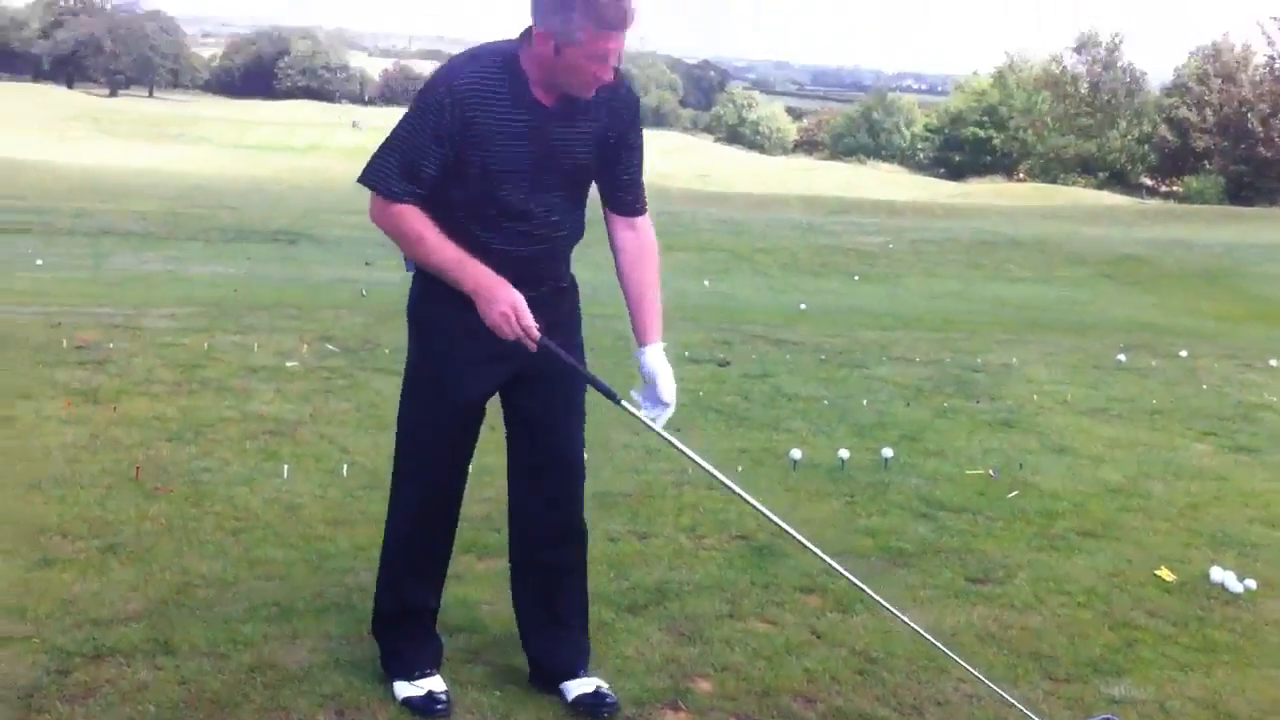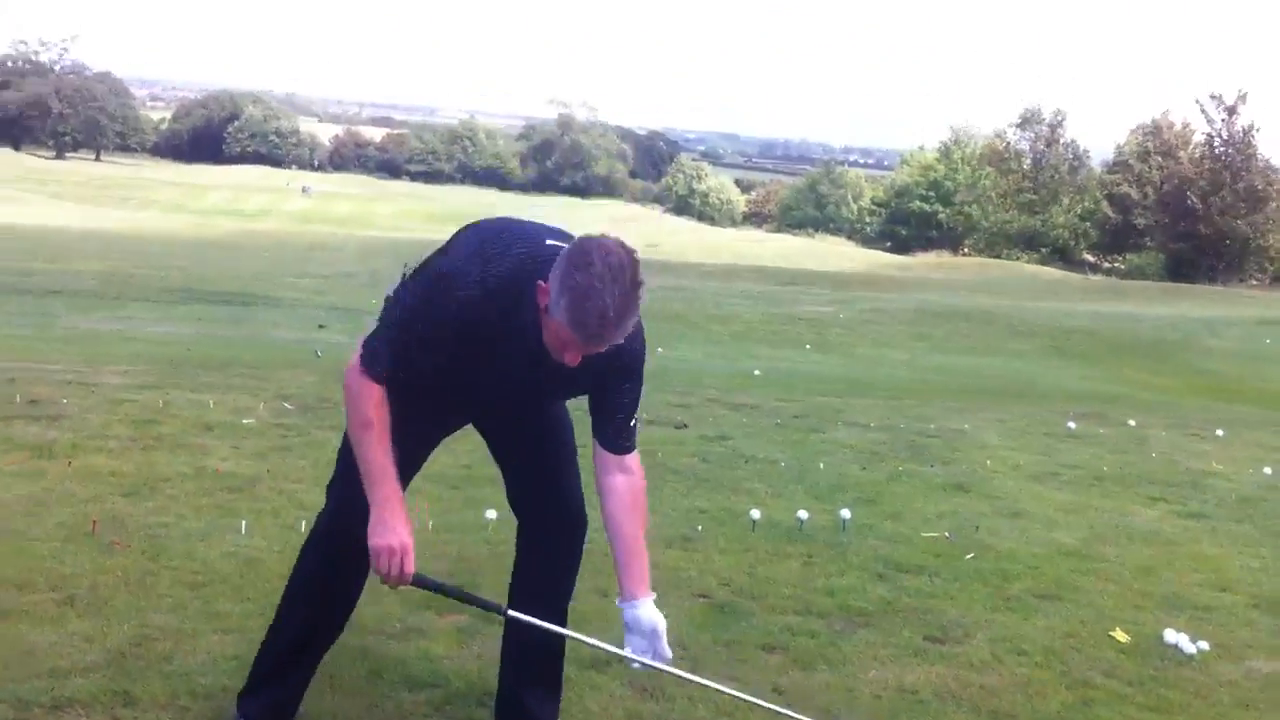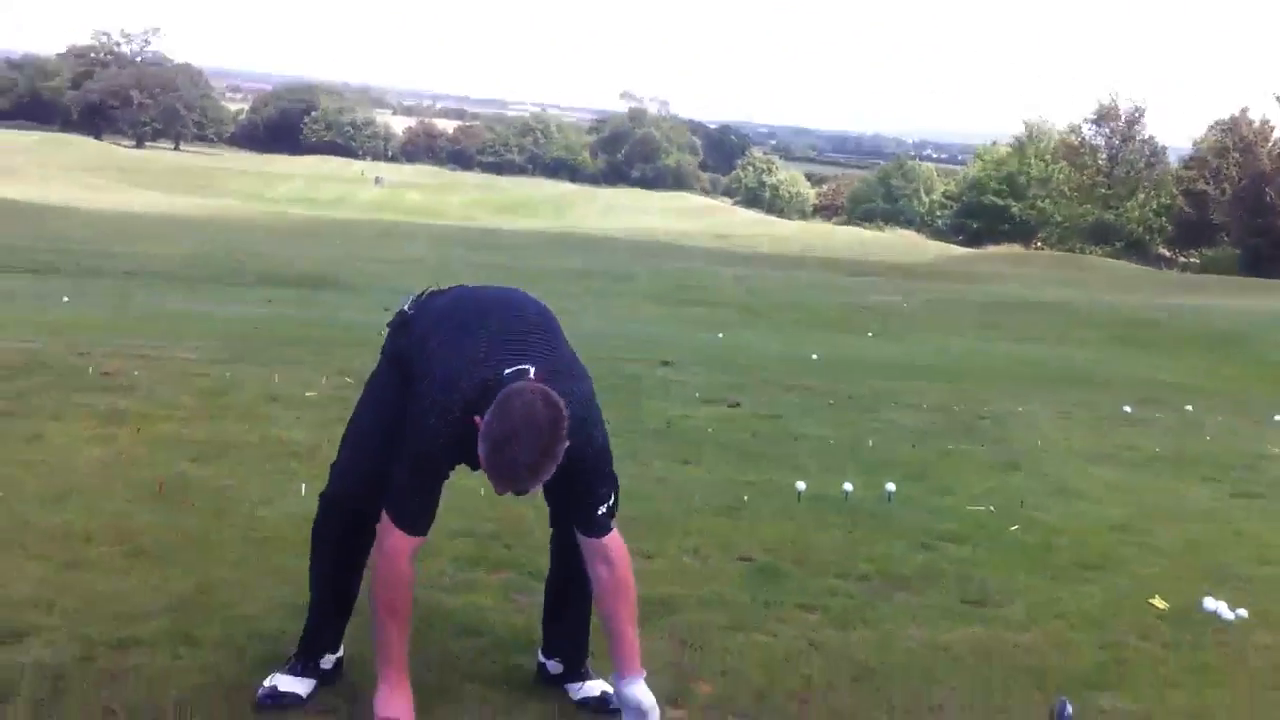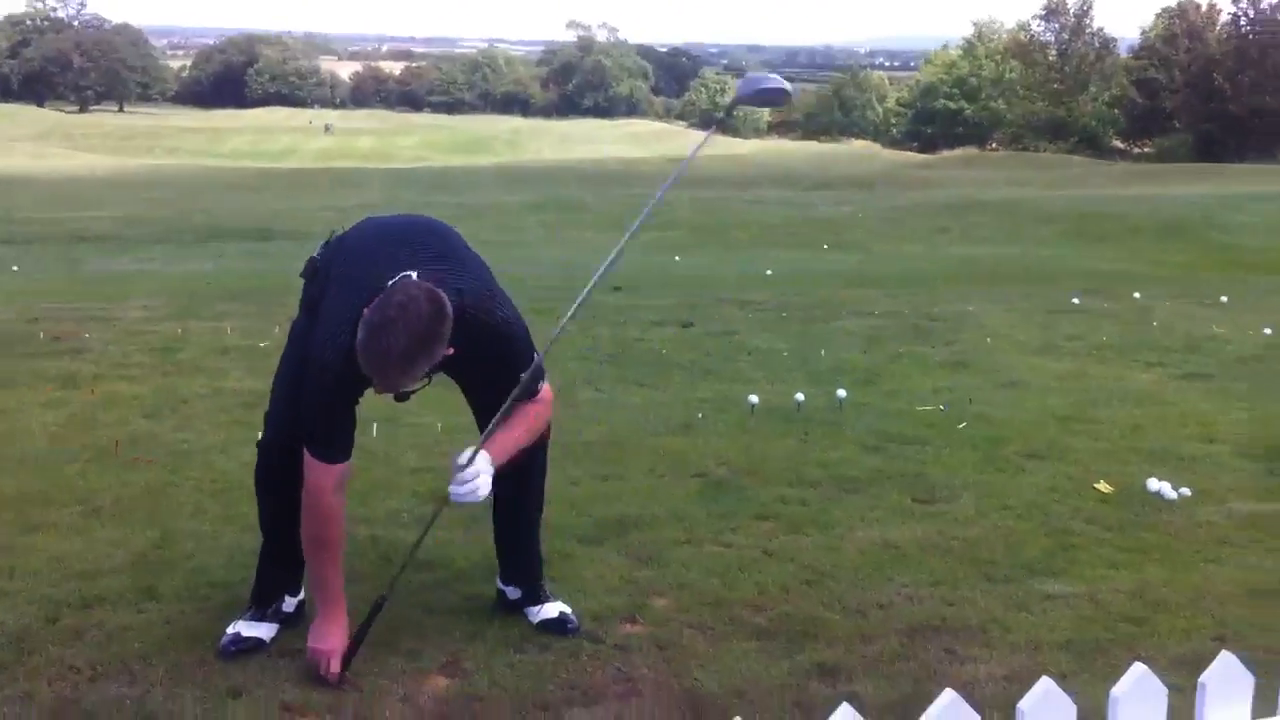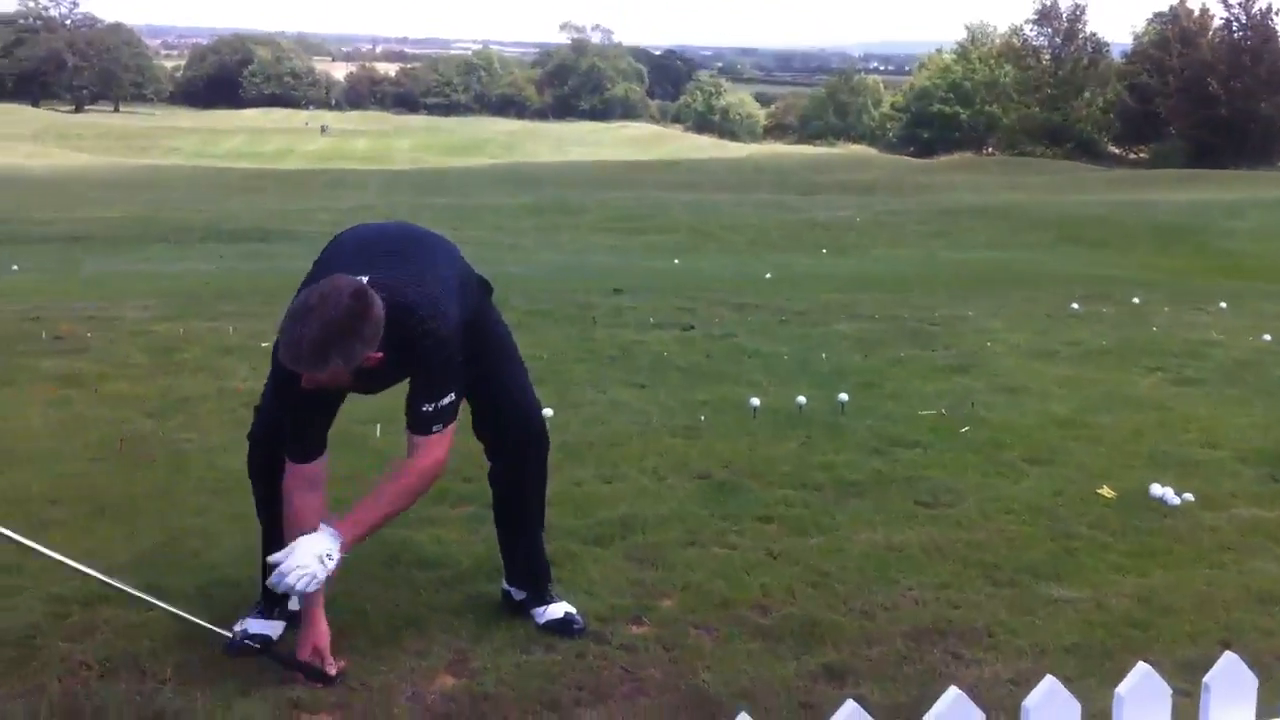
dt=0.5s
person 1, frame 1
left shoulder: (613, 98)
right shoulder: (464, 88)
left elbow: (630, 219)
right elbow: (390, 202)
left wrist: (651, 347)
right wrist: (482, 285)
left hip: (546, 300)
right hip: (454, 306)
left knee: (555, 478)
right knee: (431, 475)
left ankle: (561, 654)
right ankle: (409, 646)
person 1, frame 2
left shoulder: (618, 341)
right shoulder: (467, 281)
left elbow: (620, 467)
right elbow: (365, 378)
left wrist: (637, 599)
right wrist: (388, 507)
left hip: (521, 389)
right hip: (421, 371)
left knee: (561, 523)
right knee: (346, 524)
person 1, frame 3
left shoulder: (582, 433)
right shoulder: (440, 419)
left elbow: (605, 551)
right elbow: (395, 549)
left wrist: (631, 679)
right wrist: (393, 684)
left knee: (578, 517)
right knee: (349, 495)
left ankle: (565, 662)
right ankle: (317, 654)
person 1, frame 4
left shoulder: (487, 319)
right shoulder: (336, 346)
left elbow: (538, 400)
right elbow: (324, 485)
left wrist: (490, 459)
right wrist: (330, 614)
left hip: (445, 276)
right hip: (339, 284)
left knee: (524, 428)
right knee: (284, 442)
left ankle: (521, 585)
right ankle: (278, 597)
person 1, frame 5
left shoulder: (431, 328)
right shoulder: (305, 345)
left elbow: (429, 458)
right elbow: (303, 480)
left wrist: (332, 540)
right wrist: (312, 615)
left hip: (449, 291)
left knee: (522, 431)
right knee: (271, 440)
left ankle: (528, 586)
right ankle: (282, 598)
